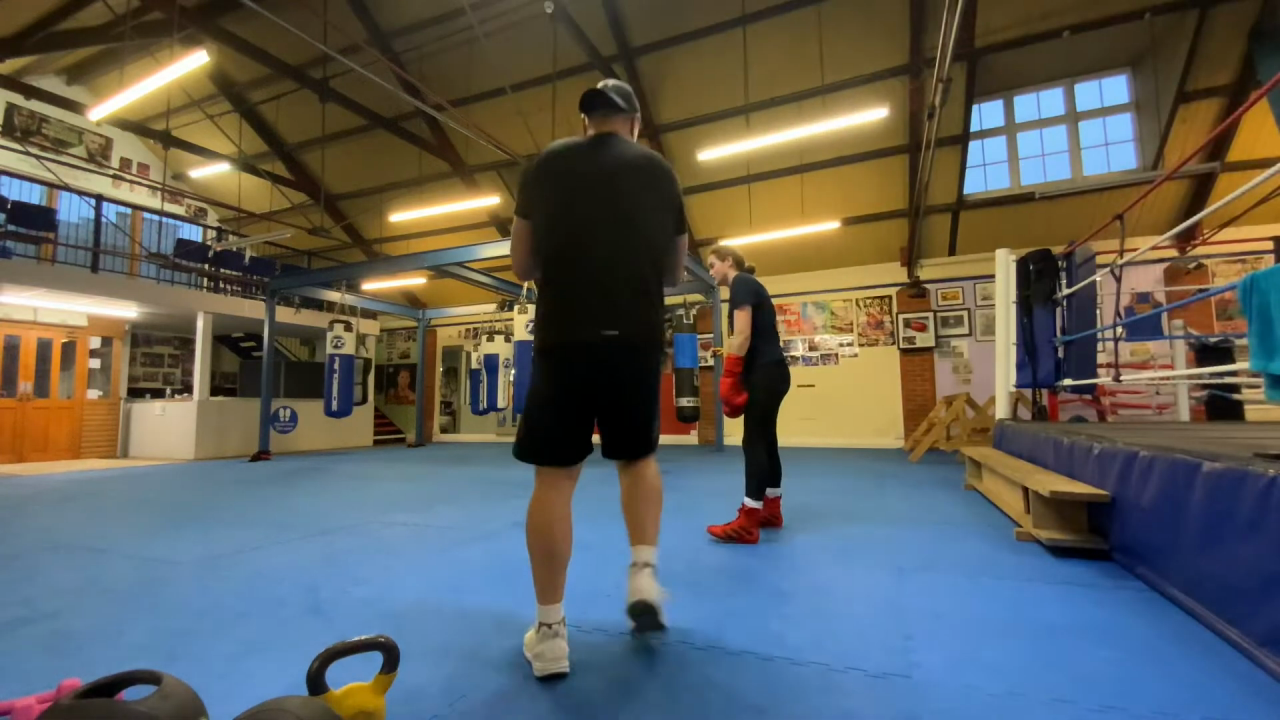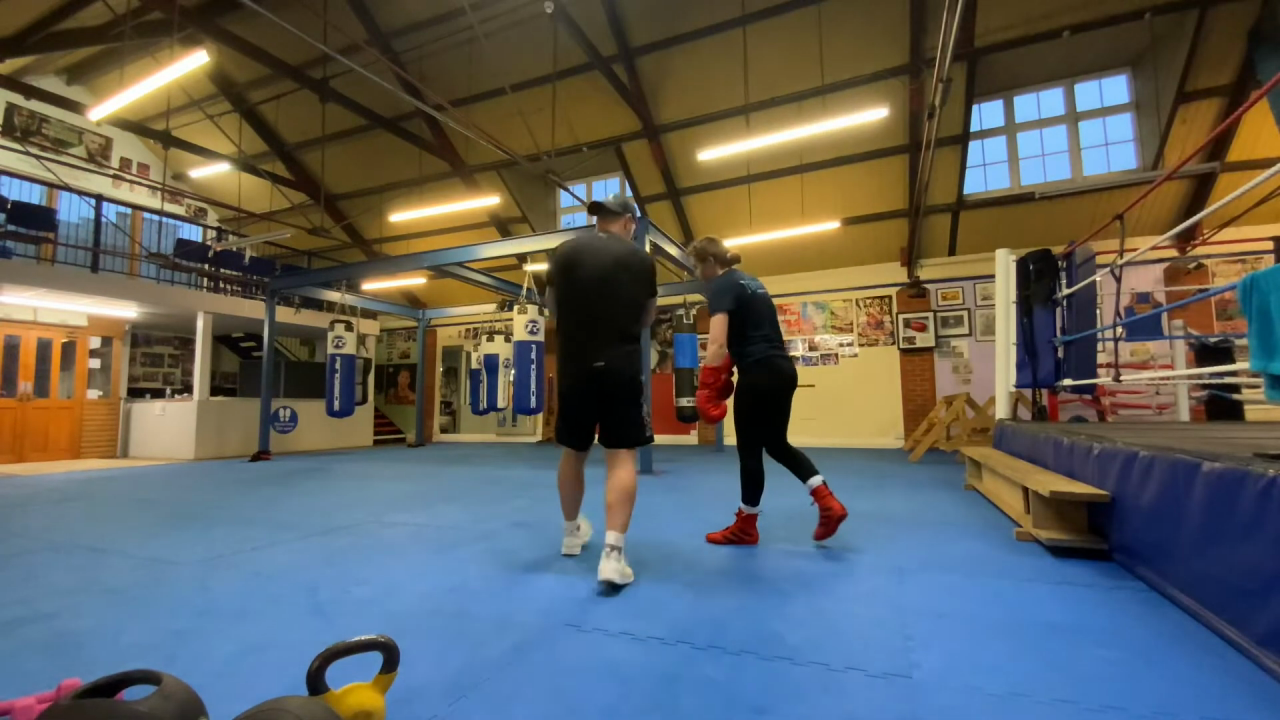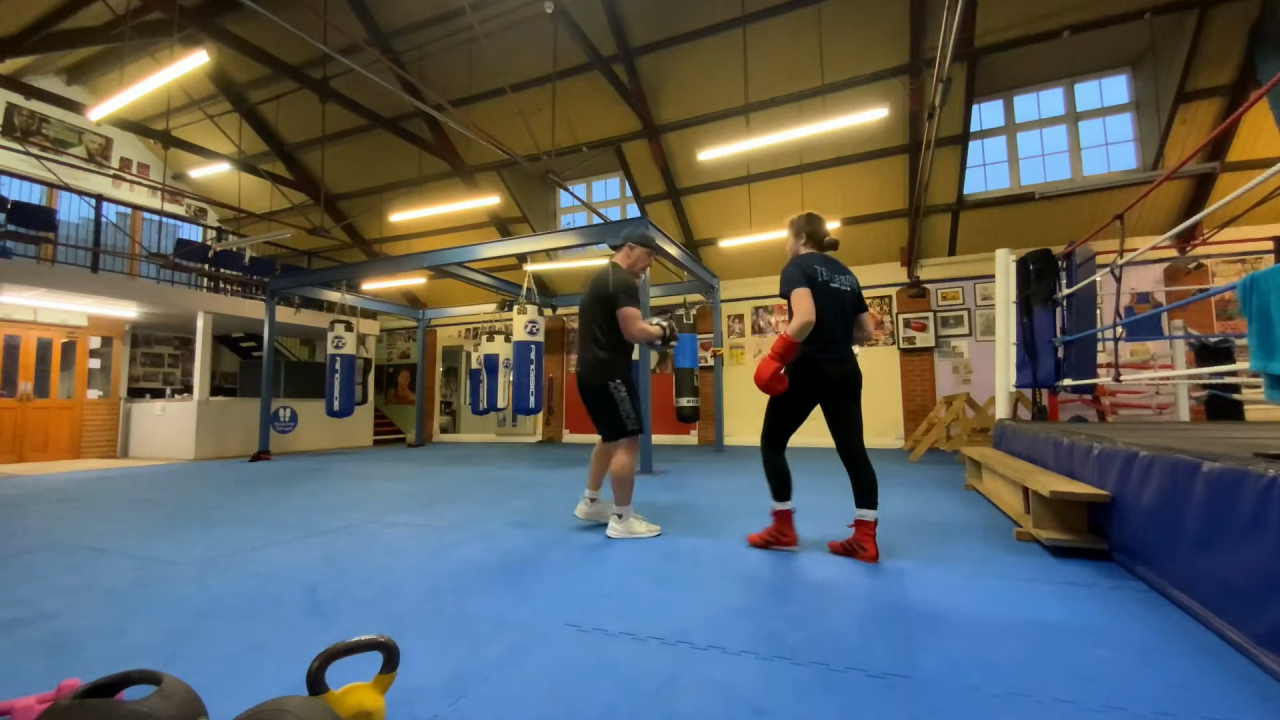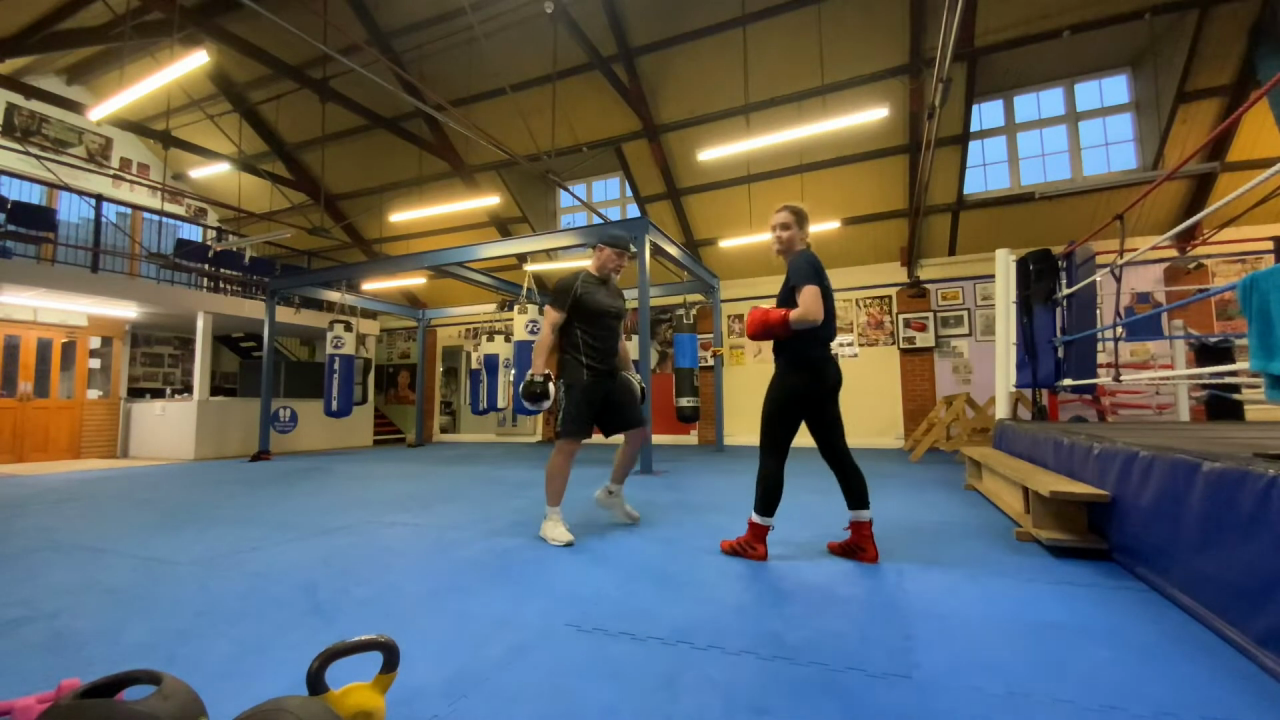
dt=0.7s
person 1, frame 1
left shoulder: (547, 166)
right shoulder: (660, 172)
left elbow: (522, 264)
right elbow: (674, 271)
left hip: (564, 339)
right hip: (638, 339)
left knee: (553, 479)
right knee: (637, 459)
left ankle: (550, 630)
right ankle: (643, 572)
person 1, frame 2
left shoulder: (564, 252)
right shoulder: (640, 258)
left elbow: (554, 306)
right elbow: (646, 319)
left hip: (575, 368)
right hip: (622, 368)
left knee: (574, 451)
right knee: (622, 457)
left ankle: (572, 531)
right ankle: (612, 555)
person 1, frame 3
left shoulder: (600, 279)
right shoulder: (623, 282)
right elbow: (634, 332)
left wrist: (650, 326)
right wrist: (663, 330)
left hip: (591, 370)
right hip: (609, 371)
left knee: (611, 438)
right knee: (627, 441)
left ankle: (591, 502)
right ankle: (622, 519)
person 1, frame 4
left shoulder: (615, 292)
right shoulder: (573, 285)
right elbow: (549, 328)
left wrist: (631, 373)
right wrist: (540, 371)
left hip: (611, 375)
right hip: (580, 376)
left knee: (637, 432)
right knee: (568, 444)
left ankle: (611, 493)
right ankle: (552, 518)
person 2, frame 1
left shoulder: (742, 284)
right shoulder: (748, 287)
left elbow: (742, 335)
left wrist: (730, 377)
right wrist: (740, 381)
left hip: (765, 373)
right hip: (770, 373)
left knee: (754, 443)
right knee: (766, 442)
left ankle: (747, 524)
right ankle: (771, 511)
person 2, frame 2
left shoulder: (720, 286)
right shoulder: (747, 282)
left elbow: (718, 343)
left wrist: (706, 388)
right wrist: (722, 374)
left hip: (760, 374)
right hip: (782, 370)
left knee: (749, 450)
right knee: (776, 444)
left ankle: (745, 526)
right ankle: (828, 503)
person 2, frame 3
left shoulder: (797, 267)
right shoulder: (845, 273)
left elbow: (805, 318)
right elbow: (866, 331)
left wrist: (776, 356)
left hip: (809, 370)
right hip: (846, 371)
left knee: (772, 442)
right knee: (853, 450)
left ankle: (783, 526)
right ankle: (865, 538)
person 2, frame 4
left shoulder: (801, 263)
right shoulder: (811, 265)
left elbow: (812, 315)
left wrist: (771, 321)
right wrist: (781, 326)
left hip: (799, 372)
right hip: (823, 371)
left knee: (772, 453)
right knee: (837, 453)
left ankle: (755, 540)
right ankle: (863, 540)
